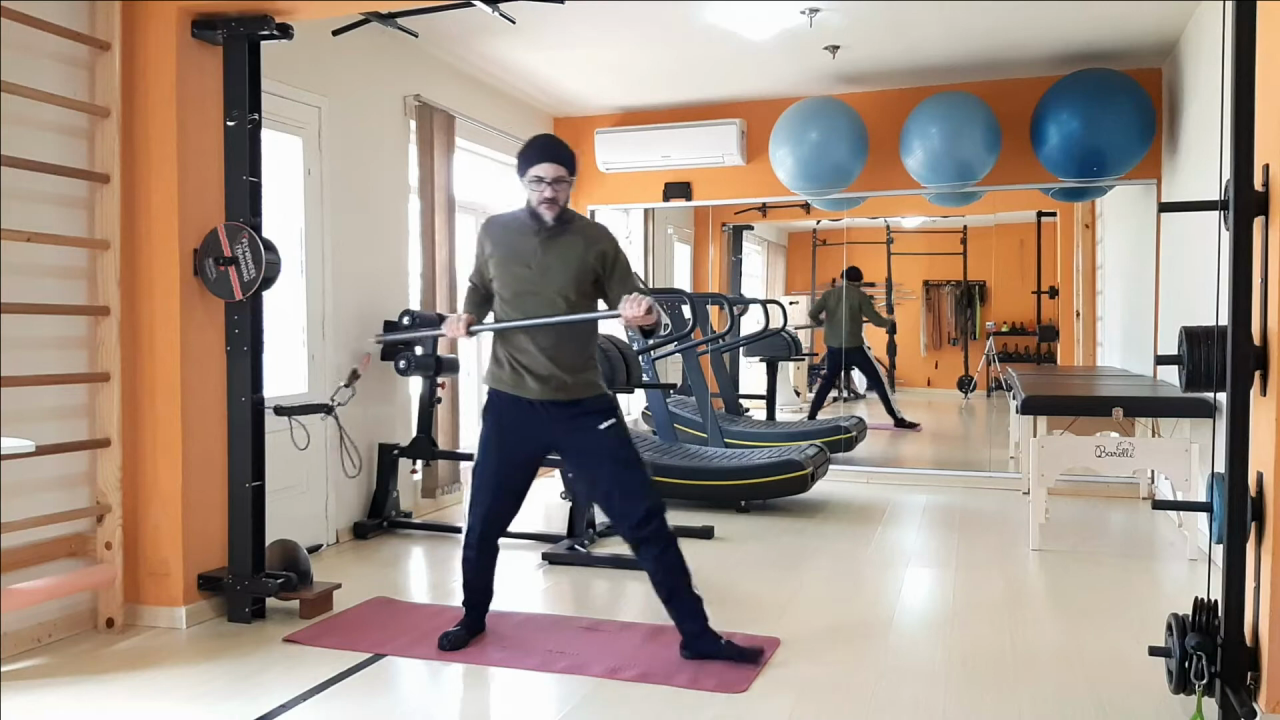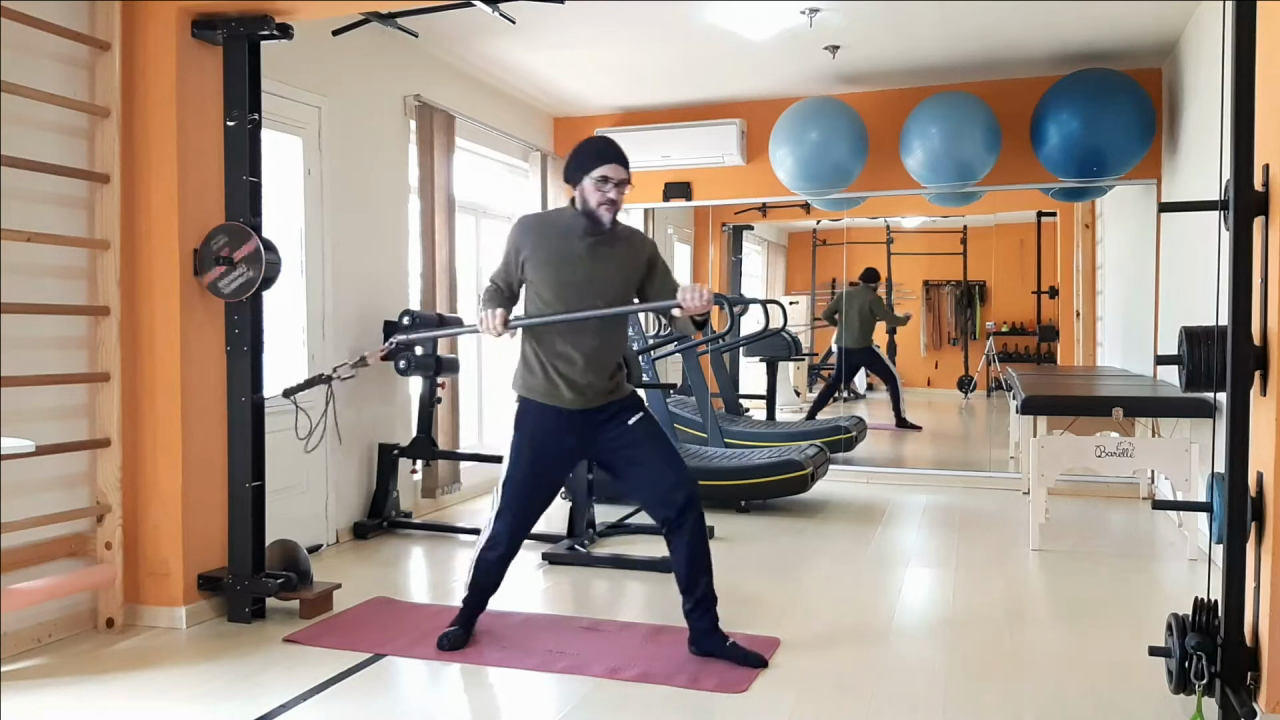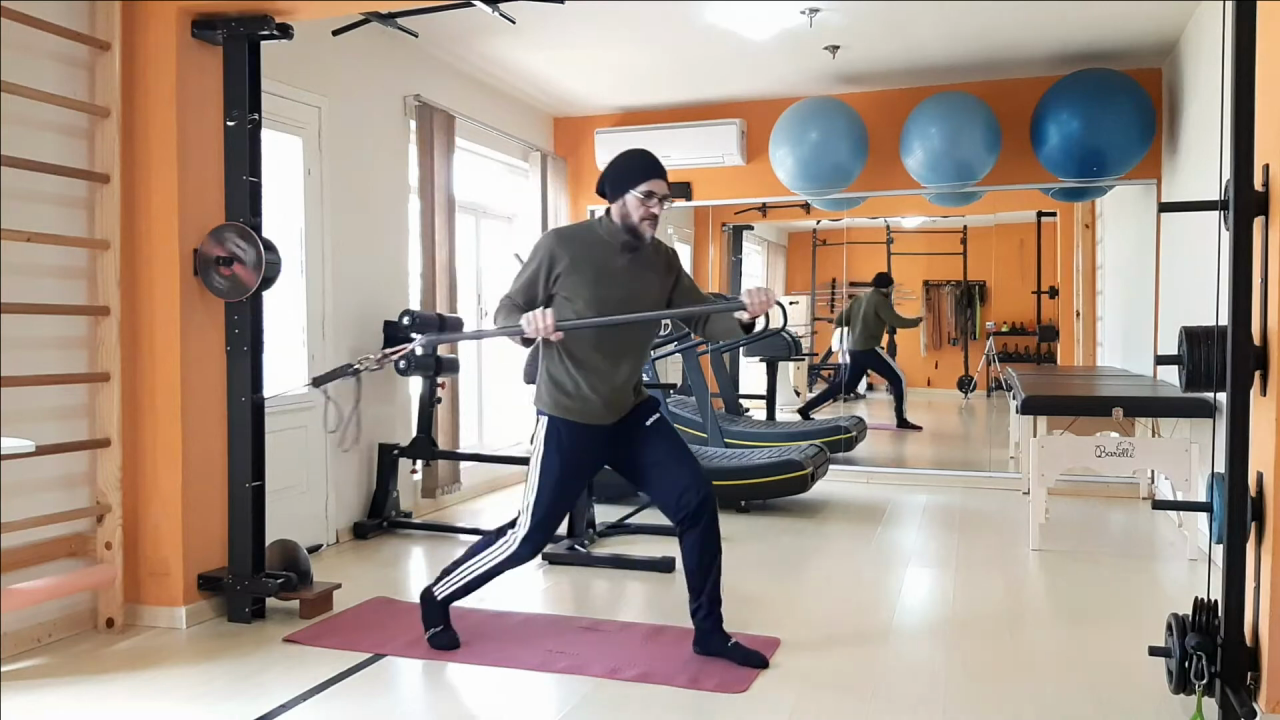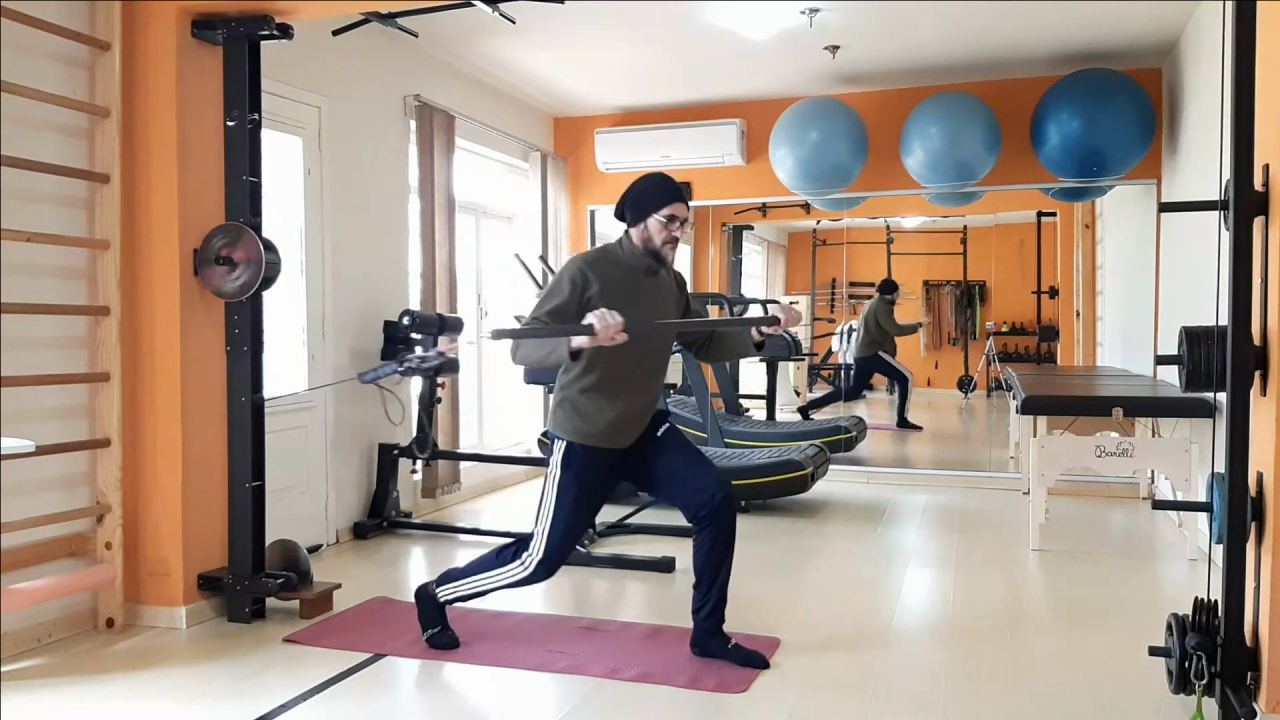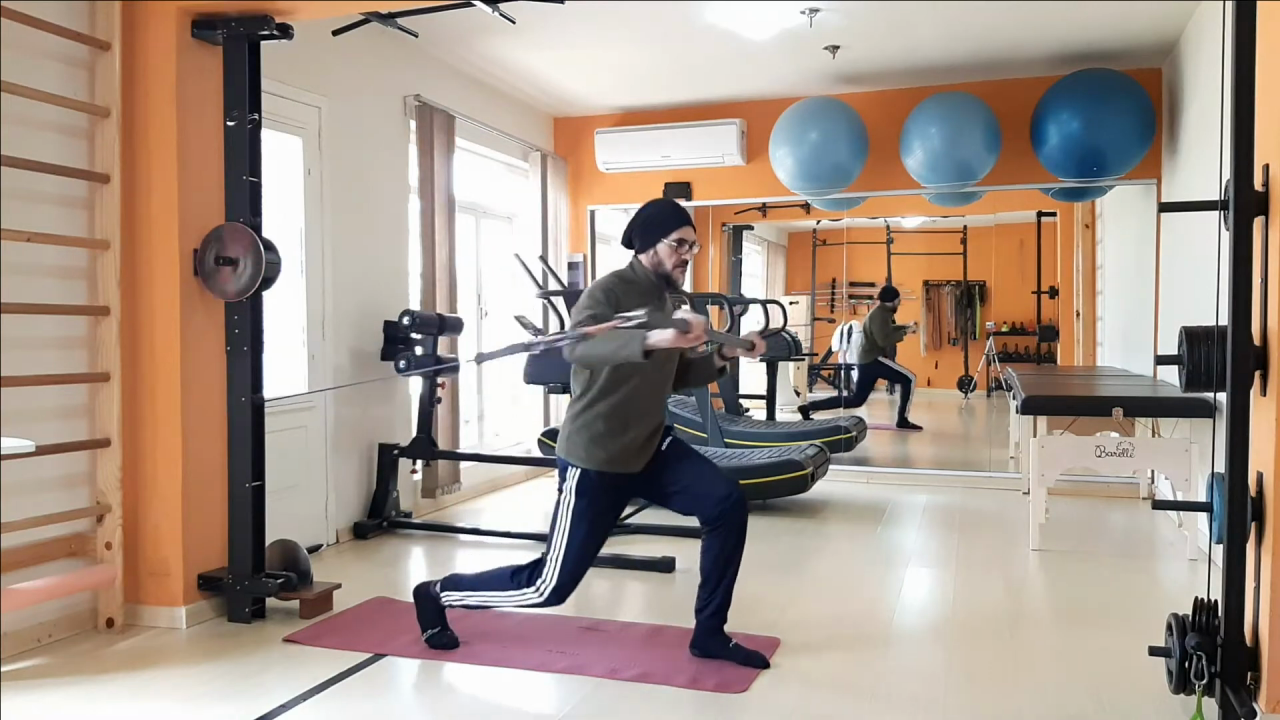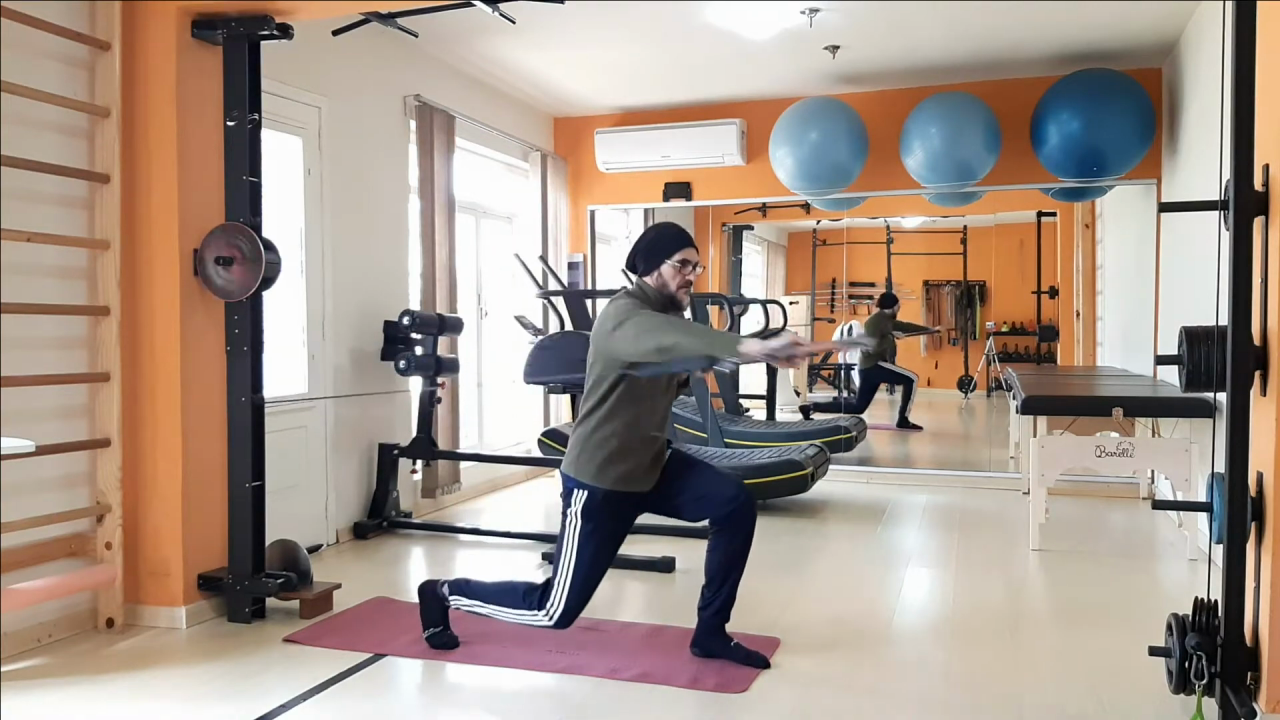
dt=0.3s
person 1, frame 1
left shoulder: (596, 241)
right shoulder: (494, 232)
left elbow: (634, 304)
left wrist: (642, 315)
right wrist: (467, 316)
left hip: (581, 403)
right hip: (511, 402)
left knee: (640, 513)
right knee: (484, 519)
left ankle: (696, 634)
right ankle: (474, 616)
person 1, frame 2
left shoulder: (637, 248)
right shoulder: (531, 232)
left elbow: (675, 316)
right elbow: (500, 287)
left wrist: (692, 310)
right wrist: (493, 311)
left hip: (612, 405)
right hip: (545, 408)
left knee: (681, 504)
right knee: (510, 522)
left ankle: (705, 633)
right ankle: (469, 613)
person 1, frame 3
left shoulder: (663, 261)
right shoulder: (563, 245)
left elbow: (702, 321)
right elbow: (506, 311)
left wrist: (745, 316)
right wrist: (529, 325)
left hip: (632, 412)
right hip: (568, 418)
left knee: (697, 502)
right knee: (528, 535)
left ankle: (709, 633)
right ankle: (437, 598)
person 1, frame 4
left shoulder: (670, 283)
right shoulder: (587, 270)
left elbow: (705, 345)
right elbow: (523, 346)
left wrist: (761, 332)
right wrist: (581, 341)
left hip: (645, 429)
right hip: (584, 438)
left knee: (716, 502)
right knee: (541, 559)
left ankle: (709, 634)
right ankle: (436, 594)
person 1, frame 5
left shoulder: (663, 299)
right shoulder: (612, 291)
left elbow: (678, 377)
right elbow: (577, 347)
left wrist: (723, 359)
right wrist: (653, 340)
left hip: (650, 448)
right hip: (594, 460)
left knee: (728, 504)
right knee: (550, 586)
left ankle: (709, 633)
right ankle: (437, 595)
person 1, frame 6
left shoulder: (667, 313)
right shoulder: (625, 312)
right elbow: (660, 340)
right wrist: (749, 347)
left hip: (654, 464)
right hip: (599, 479)
left knee: (736, 505)
right knee: (557, 610)
left ankle: (711, 634)
right ankle: (444, 593)
